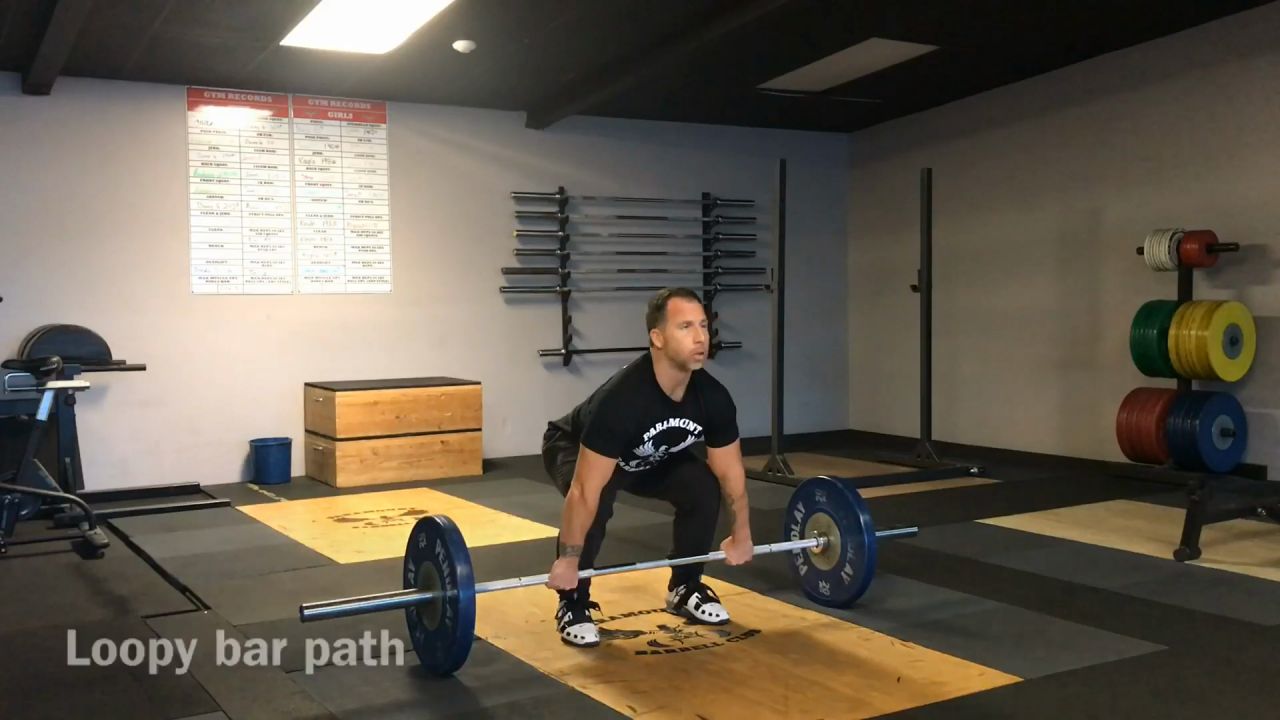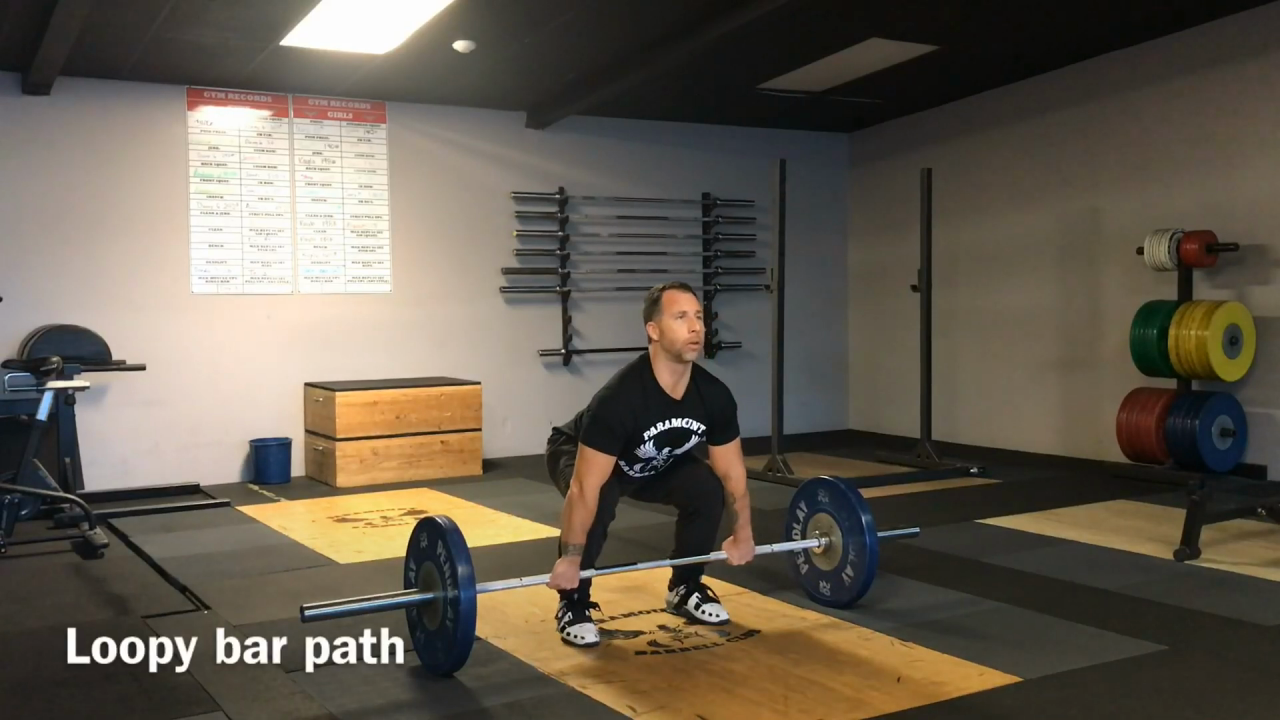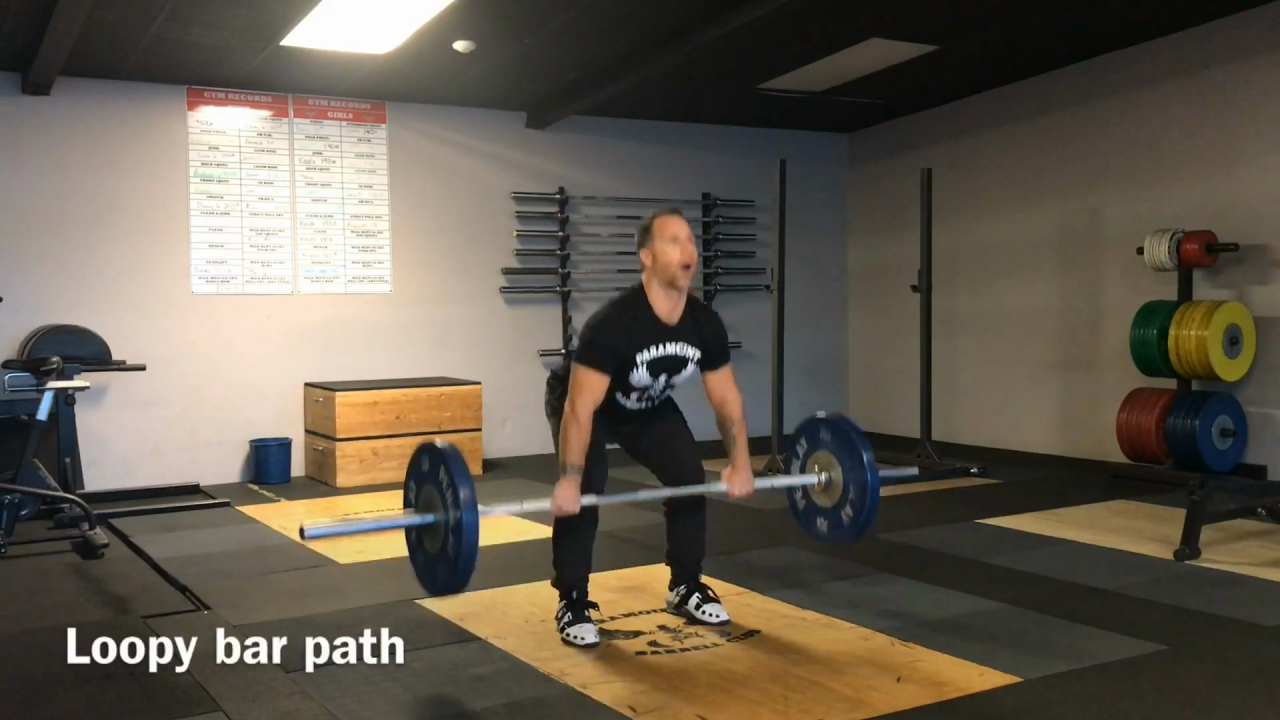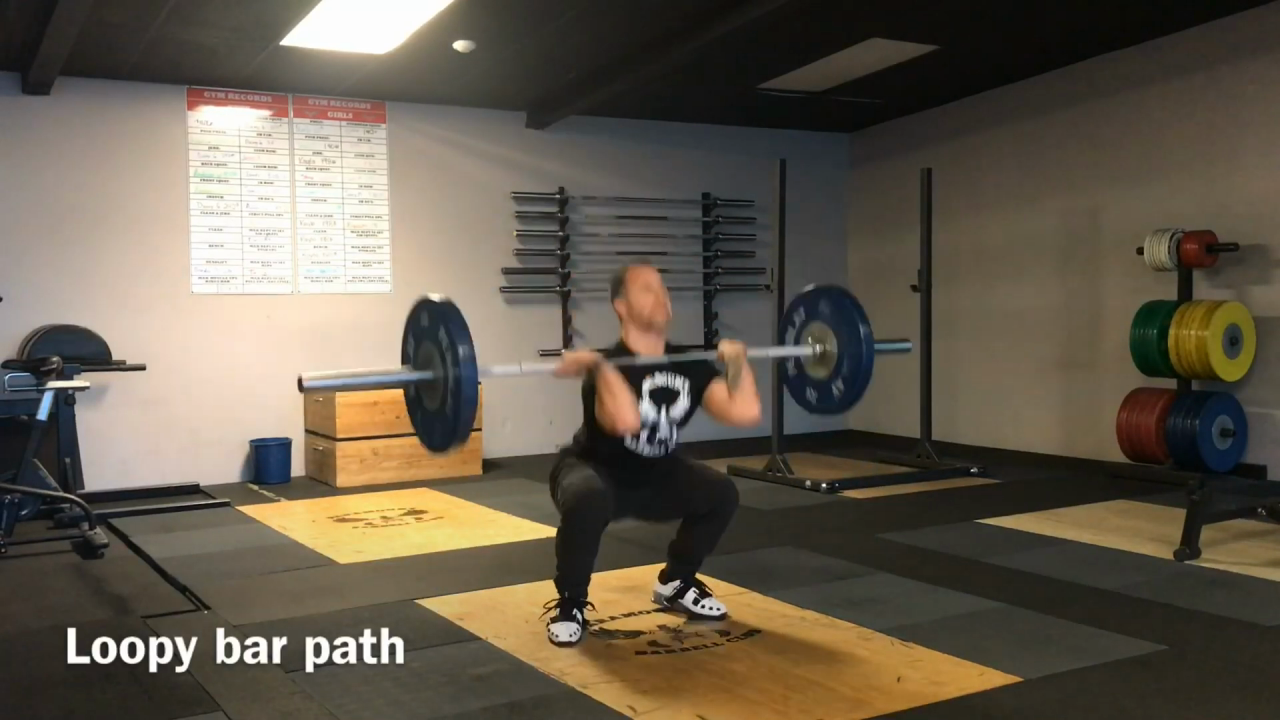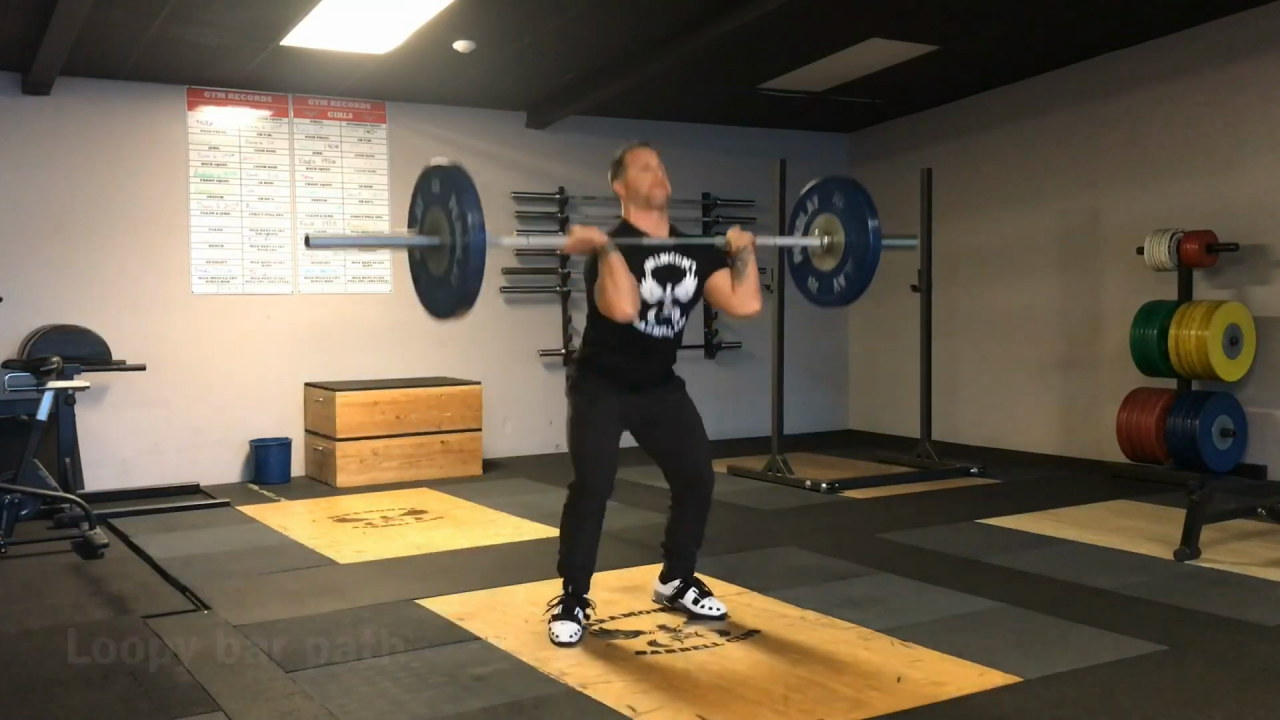
dt=1s
person 1, frame 1
left shoulder: (713, 397)
right shoulder: (622, 398)
left elbow: (730, 474)
right elbow: (585, 491)
left wrist: (741, 537)
right wrist: (567, 561)
left hip: (649, 456)
right hip: (573, 447)
left knee: (704, 488)
right knee: (596, 503)
left ankle: (685, 589)
right ankle: (573, 604)
person 1, frame 2
left shoulder: (714, 395)
right shoulder: (620, 397)
left elbow: (732, 472)
right elbow: (585, 489)
left wrist: (742, 535)
right wrist: (569, 560)
left hip: (653, 462)
right hip: (577, 454)
left knee: (708, 490)
right knee: (598, 504)
left ankle: (685, 589)
right ankle: (573, 605)
person 1, frame 3
left shoulder: (705, 323)
right shoulder: (614, 321)
left elbow: (727, 397)
right elbow: (580, 408)
left wrist: (740, 463)
right wrist: (568, 483)
left hip: (650, 409)
right hip: (591, 409)
left knee: (688, 478)
right knee: (585, 496)
left ankle: (686, 589)
right ankle: (572, 604)
person 1, frame 4
left shoulder: (689, 367)
right shoulder: (610, 370)
left elbow: (746, 413)
right elbow: (626, 419)
left wrist: (734, 361)
right wrist: (597, 364)
left hip: (656, 478)
right hip: (596, 476)
left knee: (722, 495)
right knee: (586, 504)
left ankle: (675, 582)
right ankle: (570, 603)
person 1, frame 5
left shoulder: (695, 250)
right shoulder: (611, 248)
left elbow: (746, 302)
right elbow: (622, 307)
left wrist: (742, 249)
right wrist: (605, 250)
left hip: (661, 386)
right hip: (601, 385)
left knee: (695, 477)
right knee: (593, 483)
left ankle: (676, 581)
right ankle: (571, 599)
